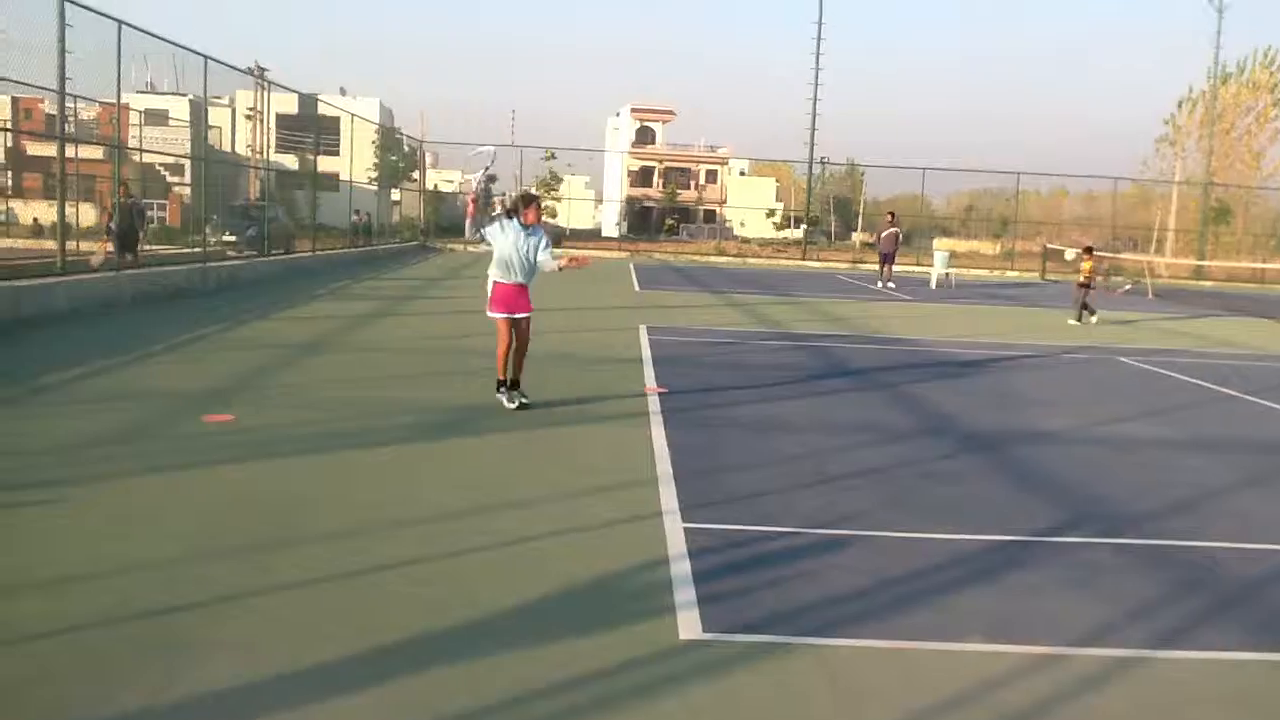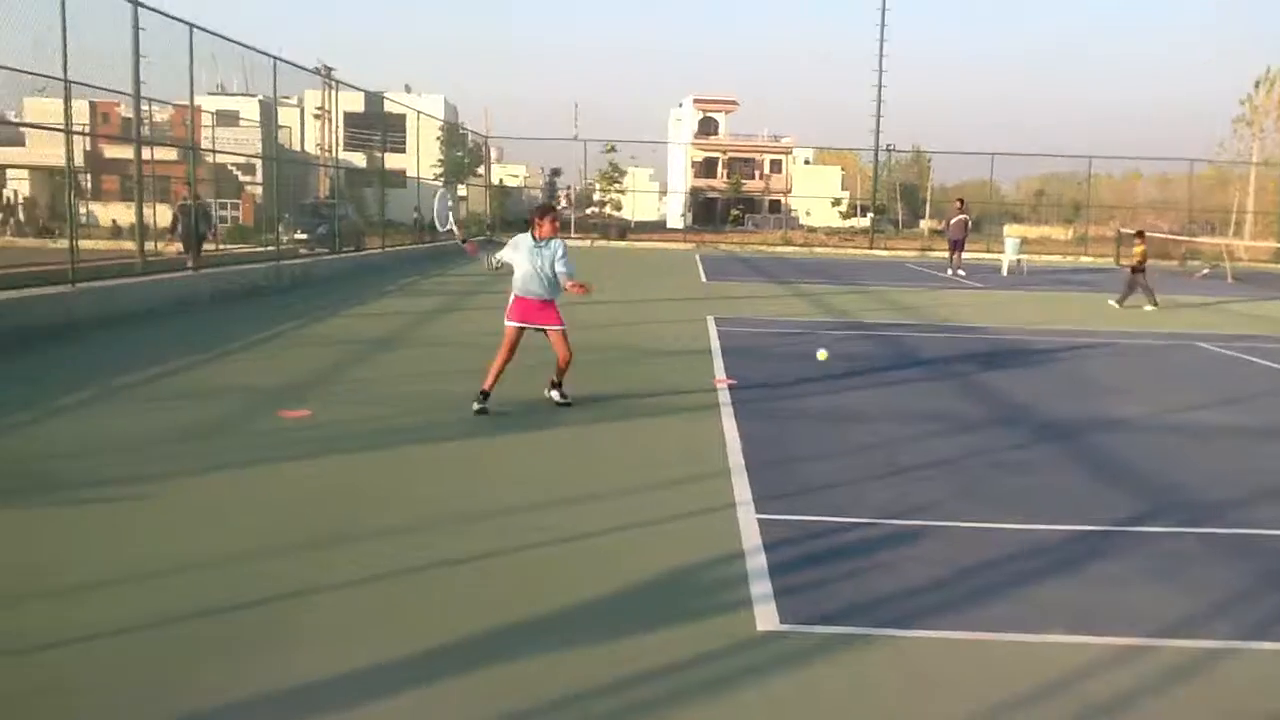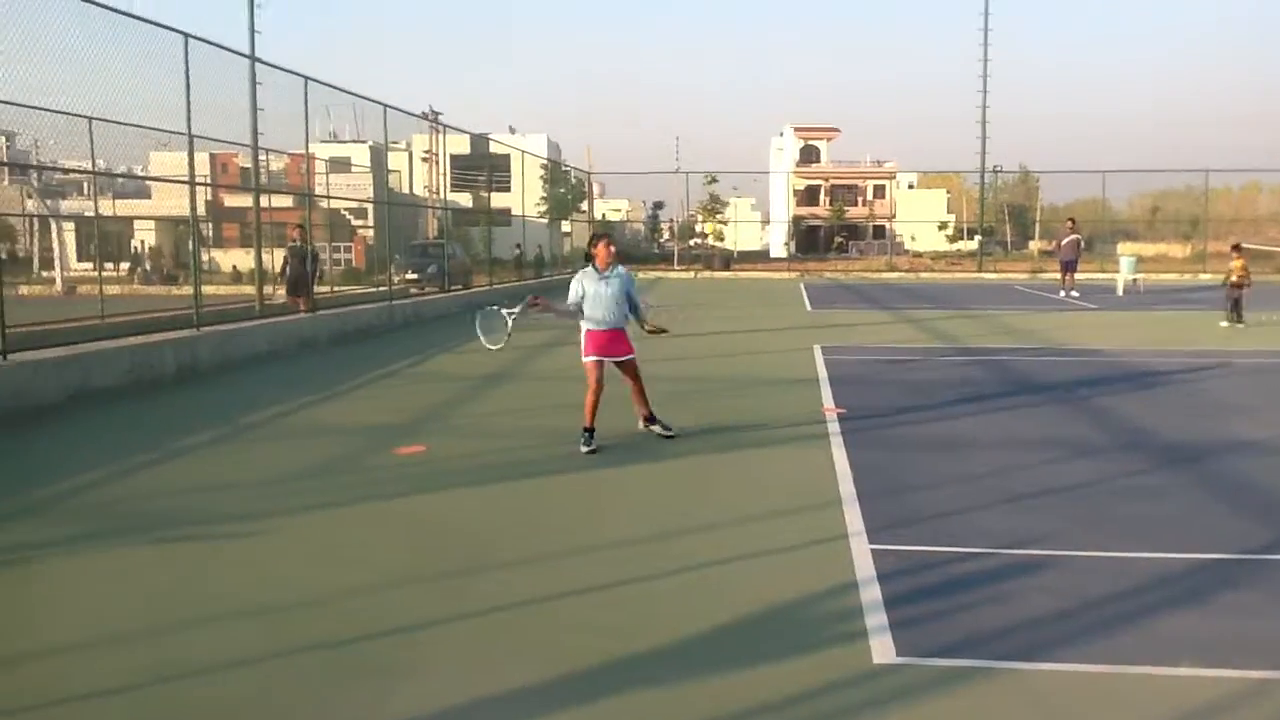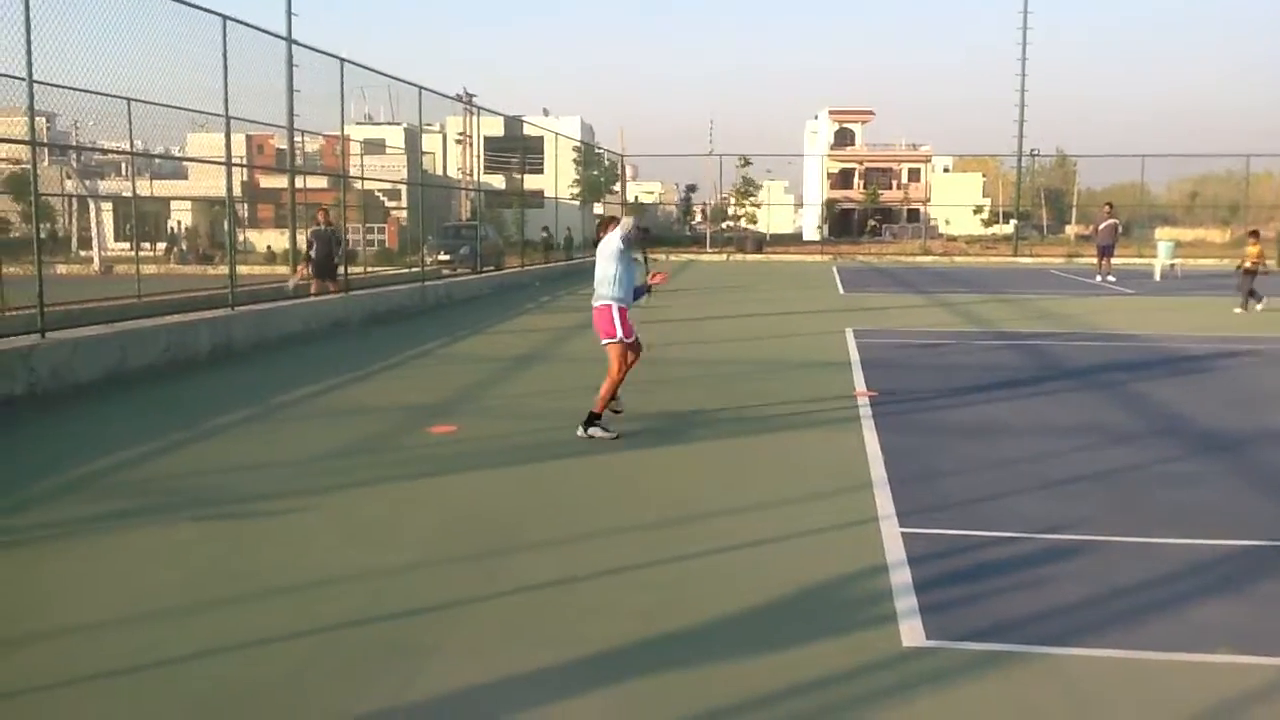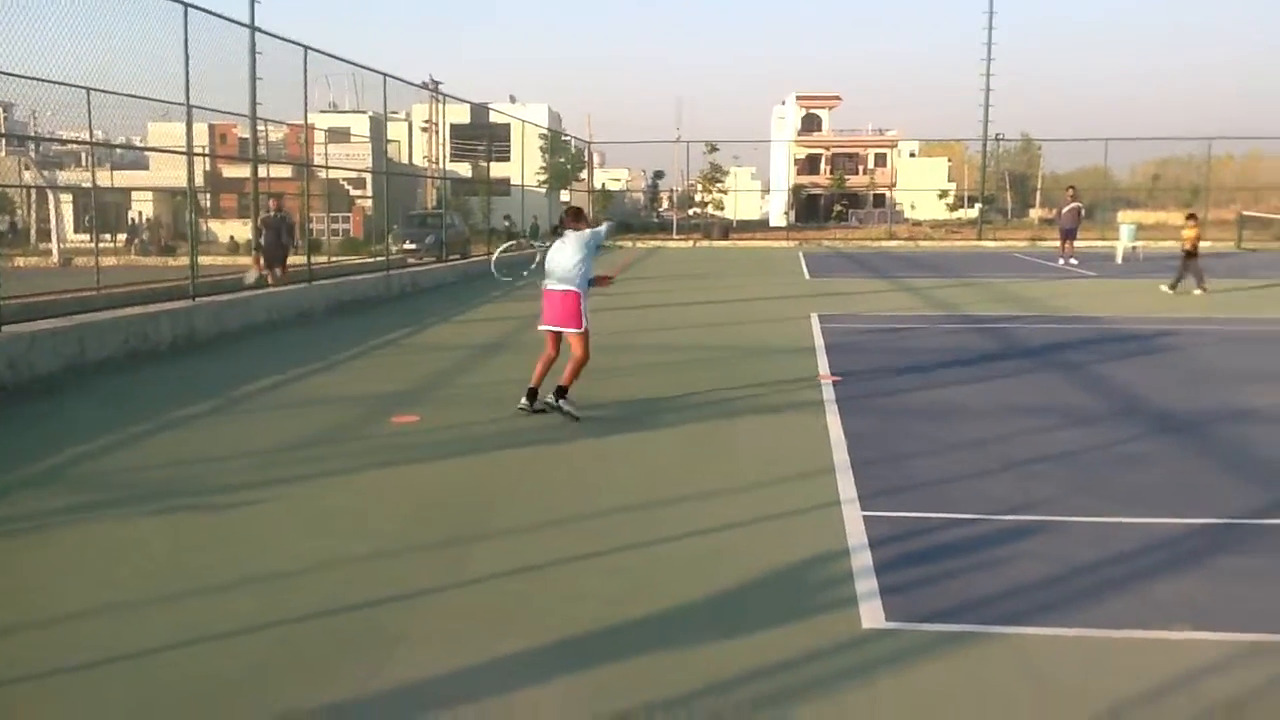
dt=0.3s
person 1, frame 1
left shoulder: (539, 234)
right shoulder: (500, 226)
left elbow: (545, 263)
left wrist: (564, 263)
left hip: (521, 289)
right hip: (500, 287)
left knee: (523, 340)
right knee: (506, 340)
left ankle: (514, 387)
right ankle: (502, 386)
person 1, frame 2
left shoulder: (558, 246)
right shoulder: (518, 243)
left elbow: (563, 272)
right elbow: (496, 262)
left wrist: (570, 284)
left hip: (547, 305)
right hip: (521, 302)
left knee: (565, 356)
right knee: (508, 349)
left ankle: (555, 386)
right ankle: (483, 395)
person 1, frame 3
left shoulder: (623, 274)
right shoulder: (582, 277)
left elbow: (632, 303)
right elbow: (573, 310)
left wrist: (645, 324)
right wrist: (543, 304)
left hip: (618, 335)
right hip: (593, 335)
left knee: (636, 381)
right knee: (595, 385)
left ankle: (648, 419)
right ankle: (588, 432)
person 1, frame 4
left shoulder: (619, 257)
right shoulder: (607, 245)
left elbow: (630, 295)
right elbow: (627, 224)
left wrist: (648, 283)
right wrist: (627, 223)
left hip: (613, 310)
right hip: (610, 311)
left knee: (636, 350)
right knee: (617, 370)
left ankle: (609, 396)
right ankle: (590, 423)
person 1, frame 5
left shoulder: (554, 248)
right shoulder: (586, 237)
right elbow: (608, 227)
left wrist: (593, 281)
left hip: (550, 296)
right hip: (570, 298)
left knee: (551, 352)
right knee: (581, 354)
left ankle: (529, 398)
right ankle: (559, 394)
